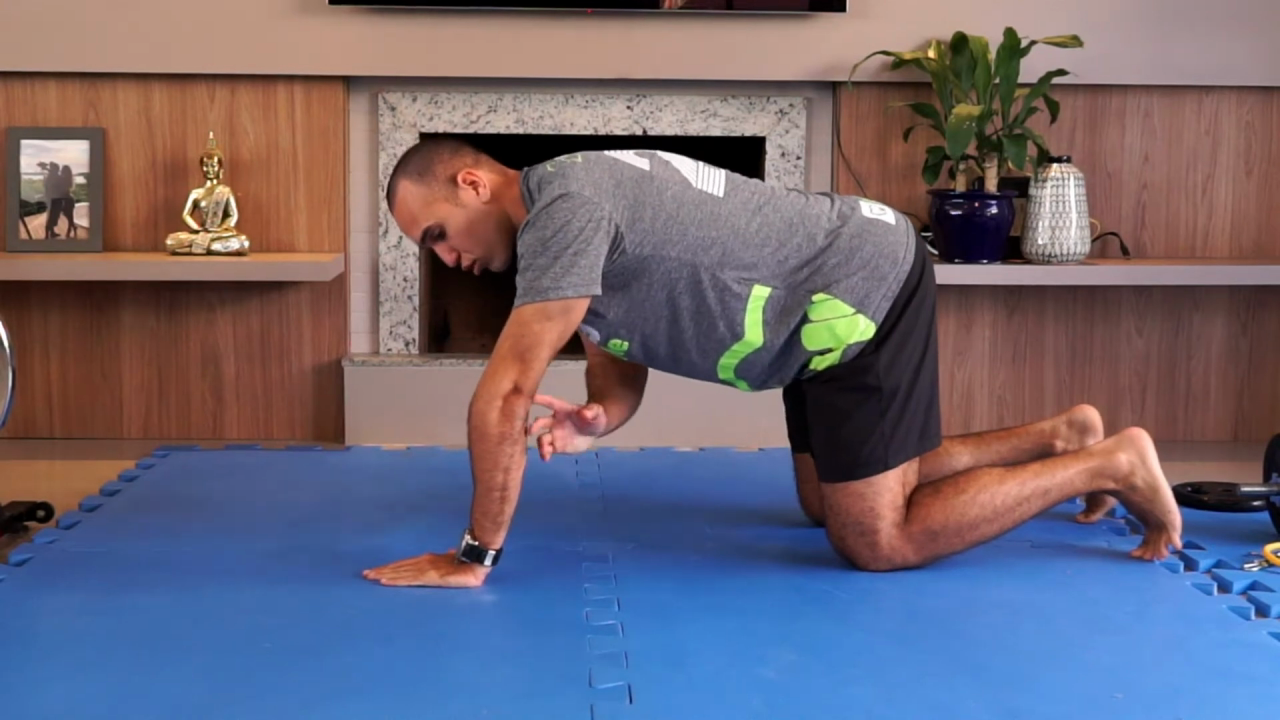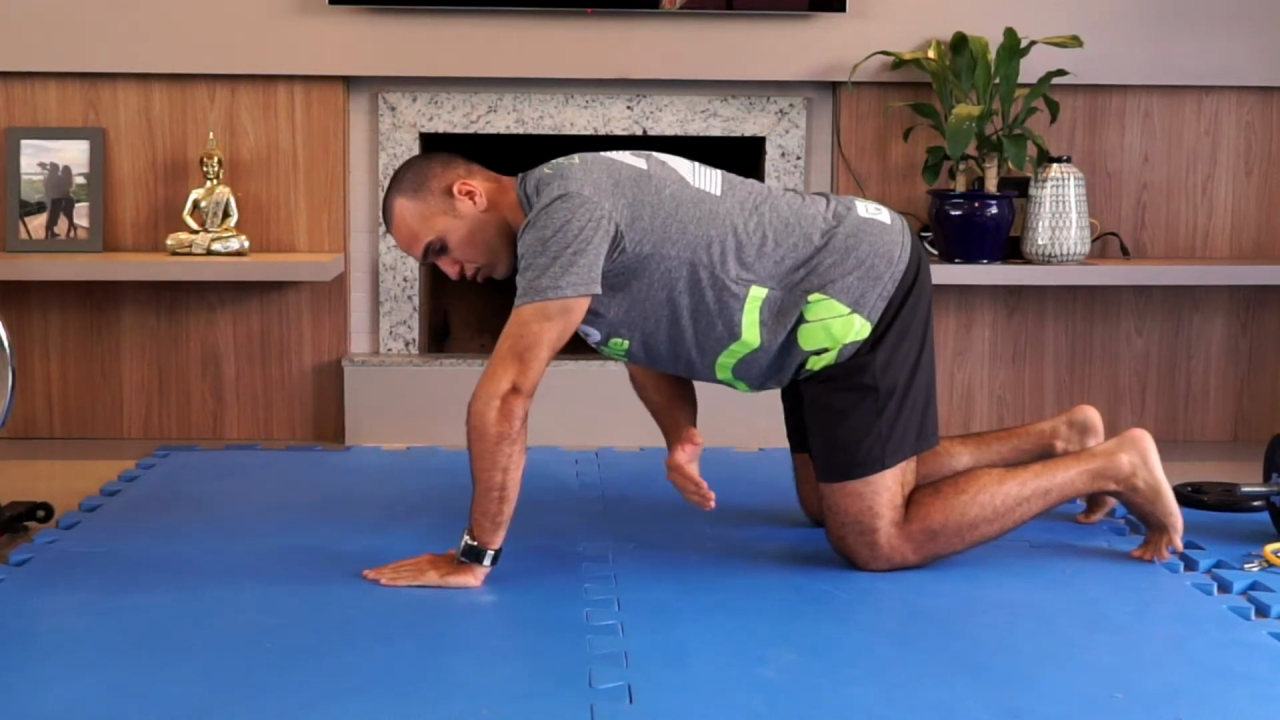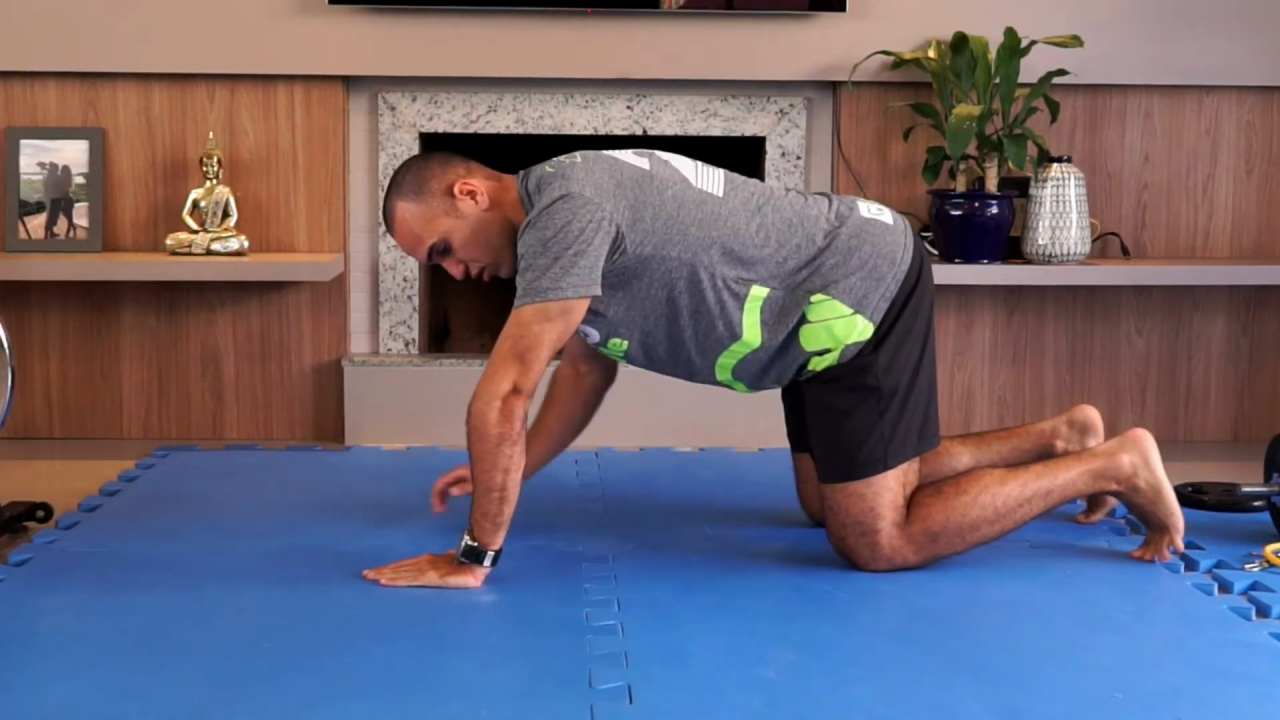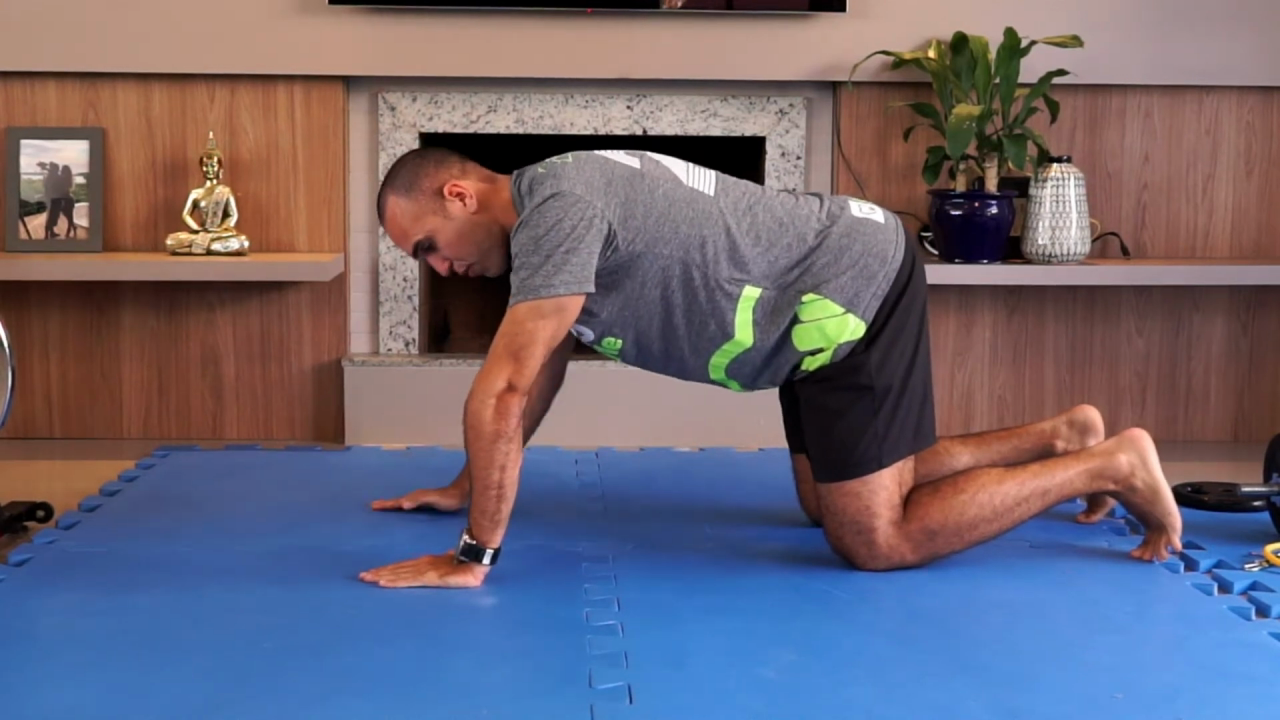
dt=0.5s
person 1, frame 1
left shoulder: (563, 208)
right shoulder: (563, 215)
left elbow: (504, 395)
right elbow: (619, 351)
left wrist: (475, 555)
right wrist: (595, 418)
left hip: (862, 286)
right hip: (845, 282)
left knee: (878, 538)
right knee: (829, 502)
left ankle: (1112, 464)
right ankle: (1060, 436)
person 1, frame 2
left shoulder: (563, 207)
right shoulder: (561, 220)
left elbow: (504, 394)
right elbow: (649, 335)
left wrist: (474, 555)
right wrist: (682, 440)
left hip: (857, 284)
right hip: (842, 282)
left knee: (877, 538)
right knee: (830, 501)
left ankle: (1111, 463)
right ankle: (1059, 437)
person 1, frame 3
left shoulder: (563, 208)
right shoulder: (559, 217)
left elbow: (505, 393)
right elbow: (582, 370)
left wrist: (474, 554)
right wrist: (506, 471)
left hip: (859, 285)
right hip: (841, 282)
left knee: (878, 539)
right knee: (830, 501)
left ankle: (1113, 464)
right ankle: (1061, 437)
person 1, frame 4
left shoulder: (556, 207)
right shoulder: (548, 213)
left elbow: (502, 389)
right elbow: (538, 377)
left wrist: (474, 553)
right wrist: (465, 488)
left hip: (851, 285)
right hip: (838, 280)
left knee: (875, 538)
right knee: (835, 498)
left ankle: (1110, 464)
right ankle: (1059, 437)
